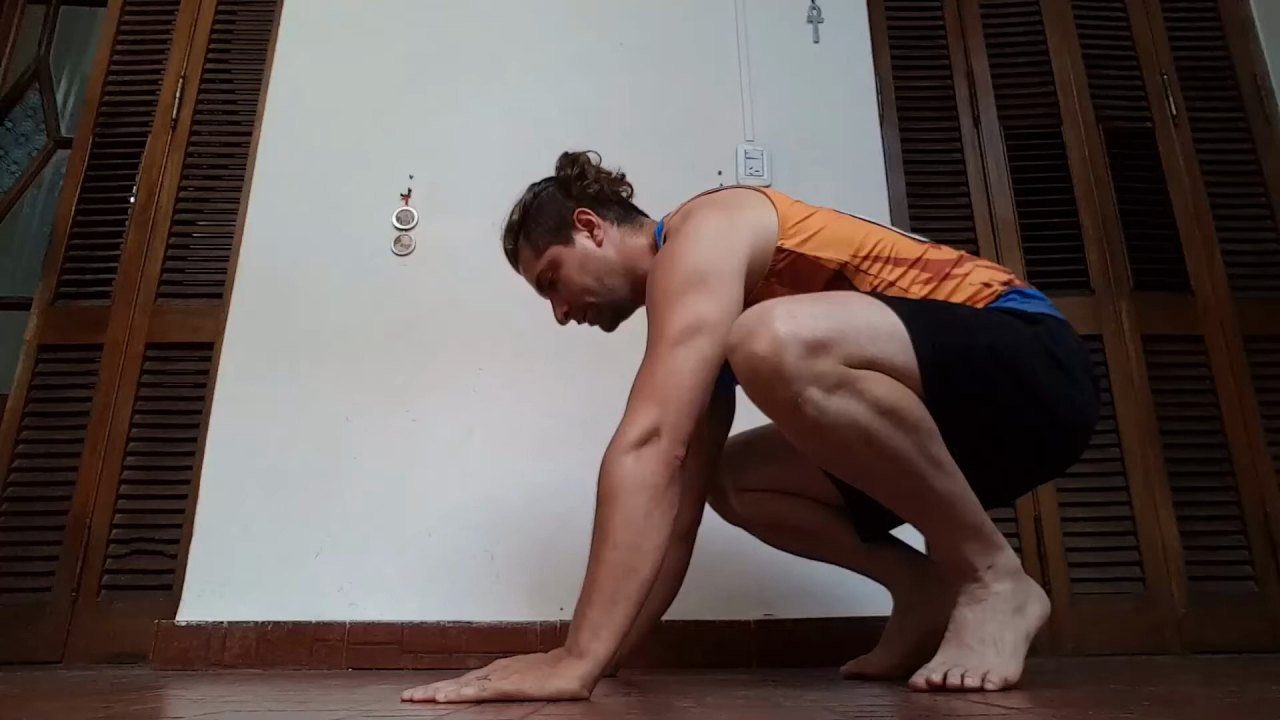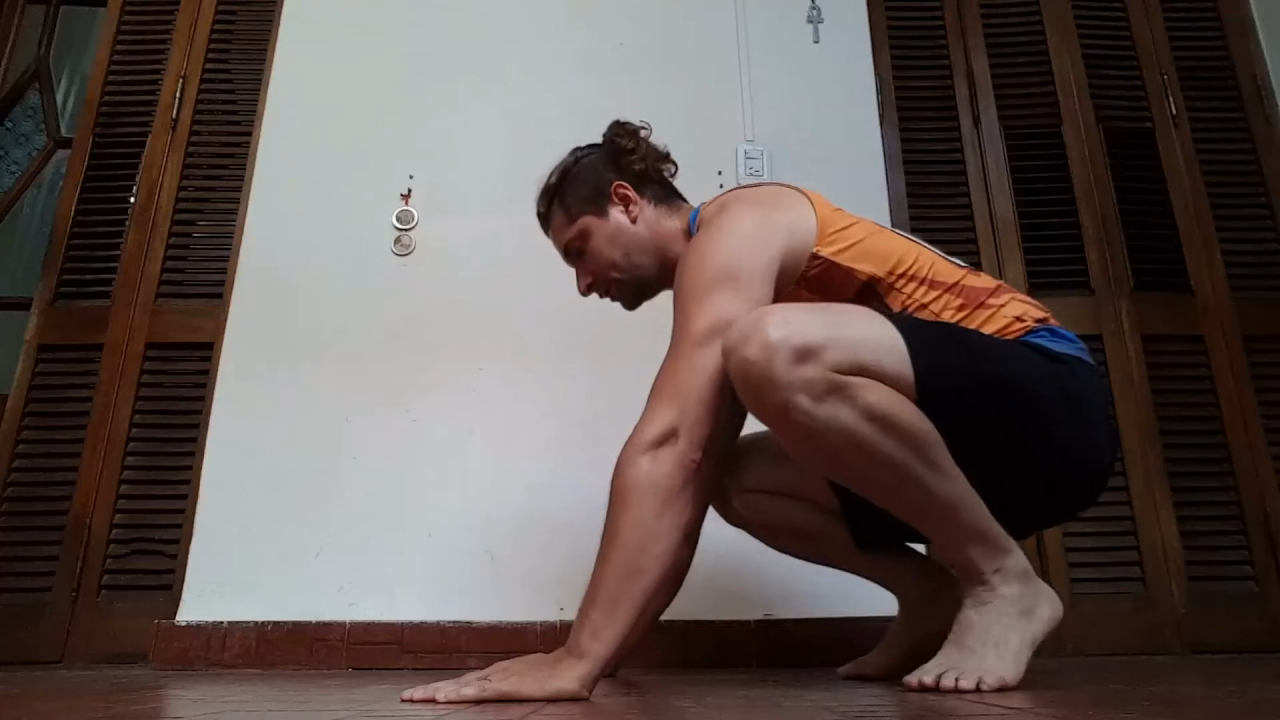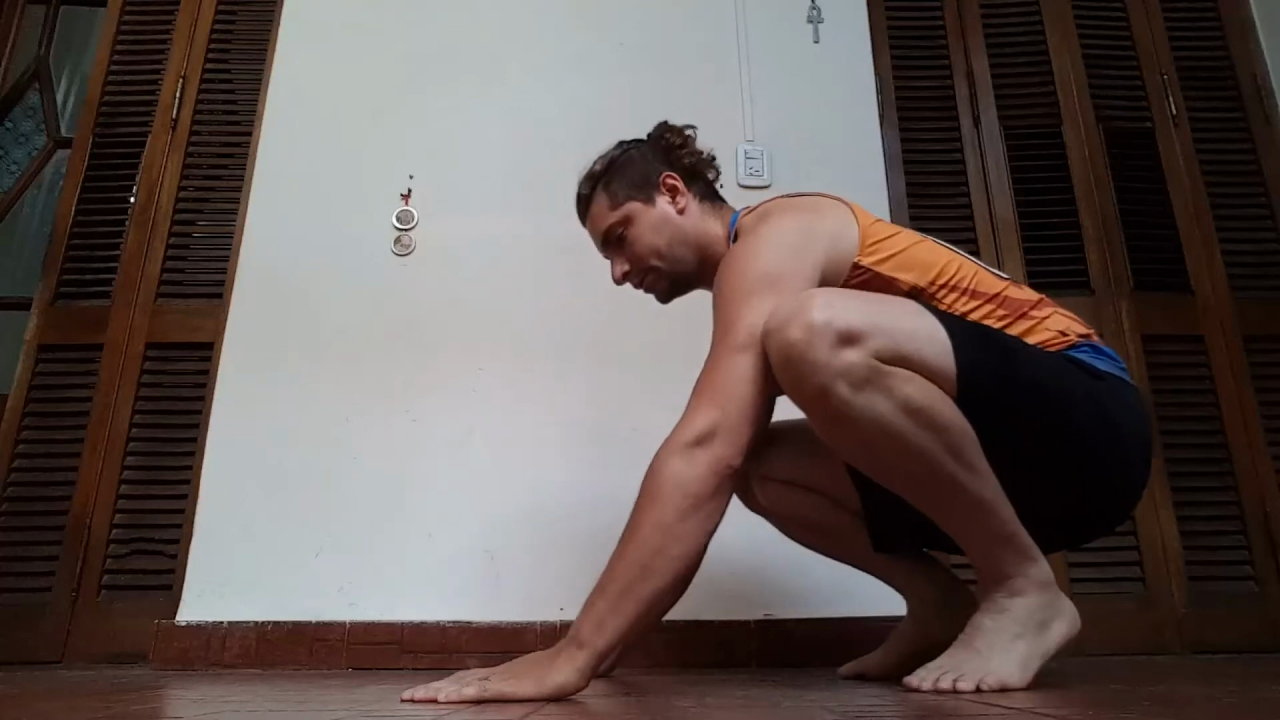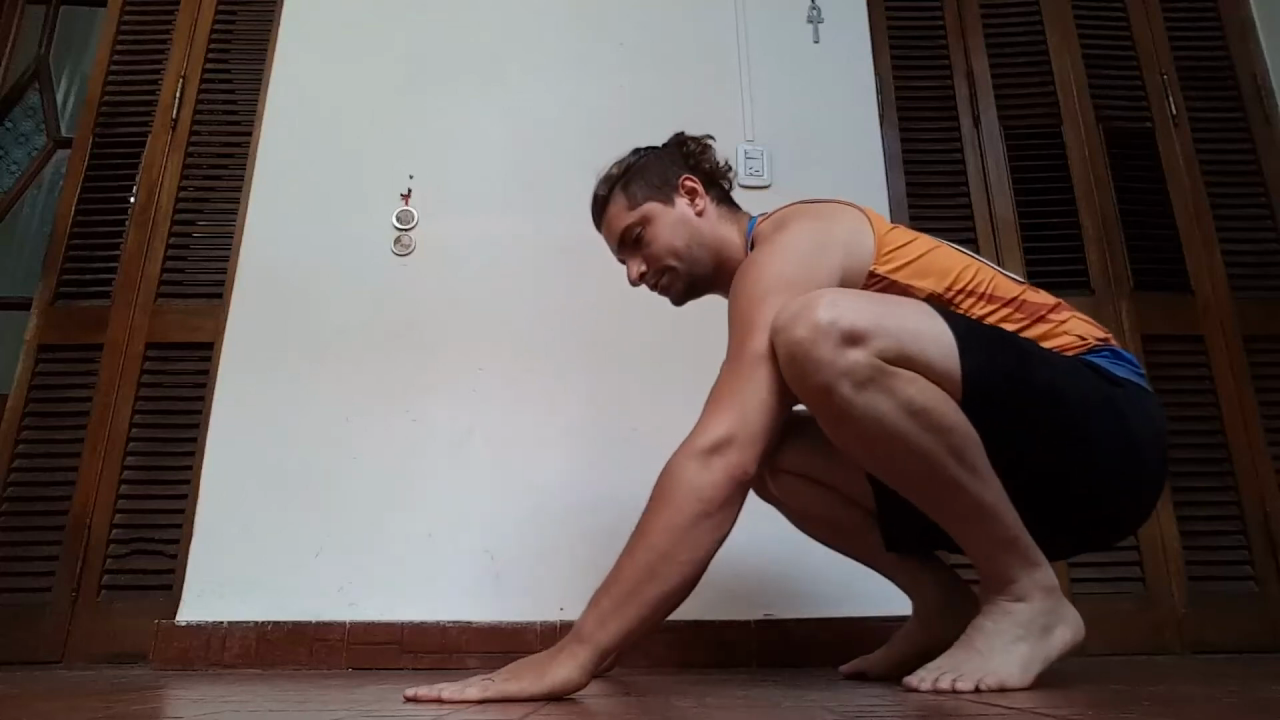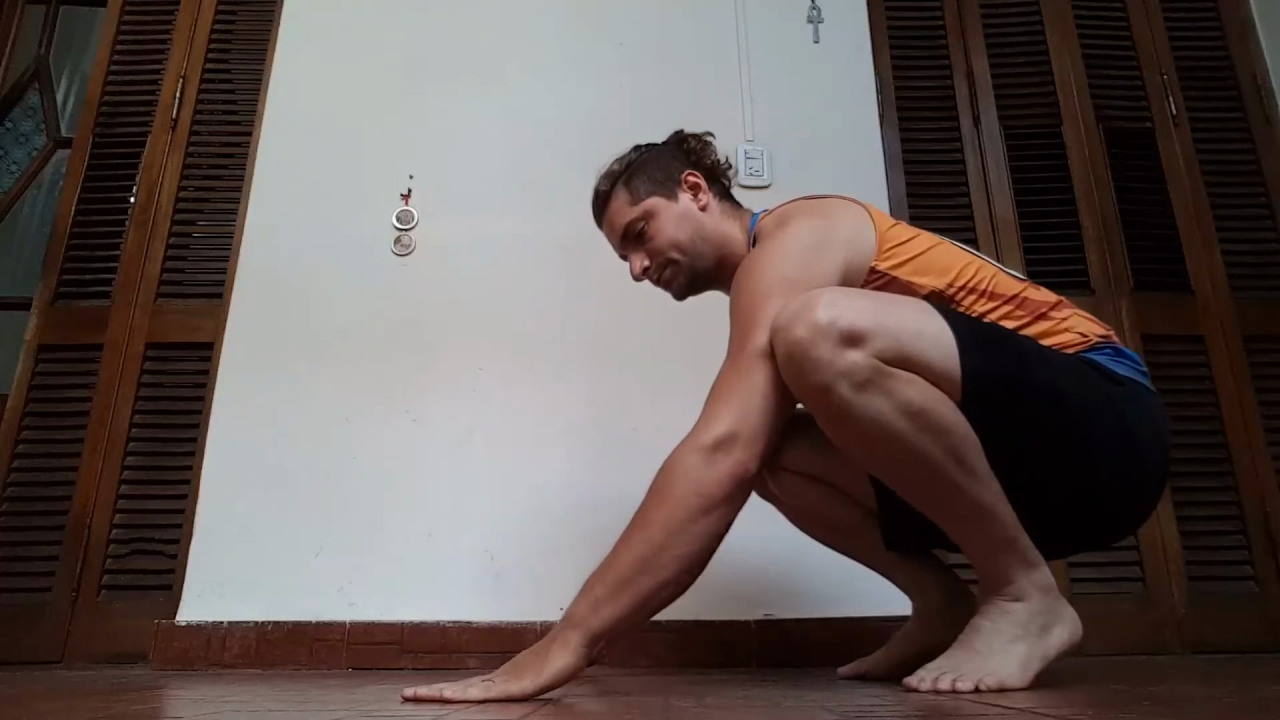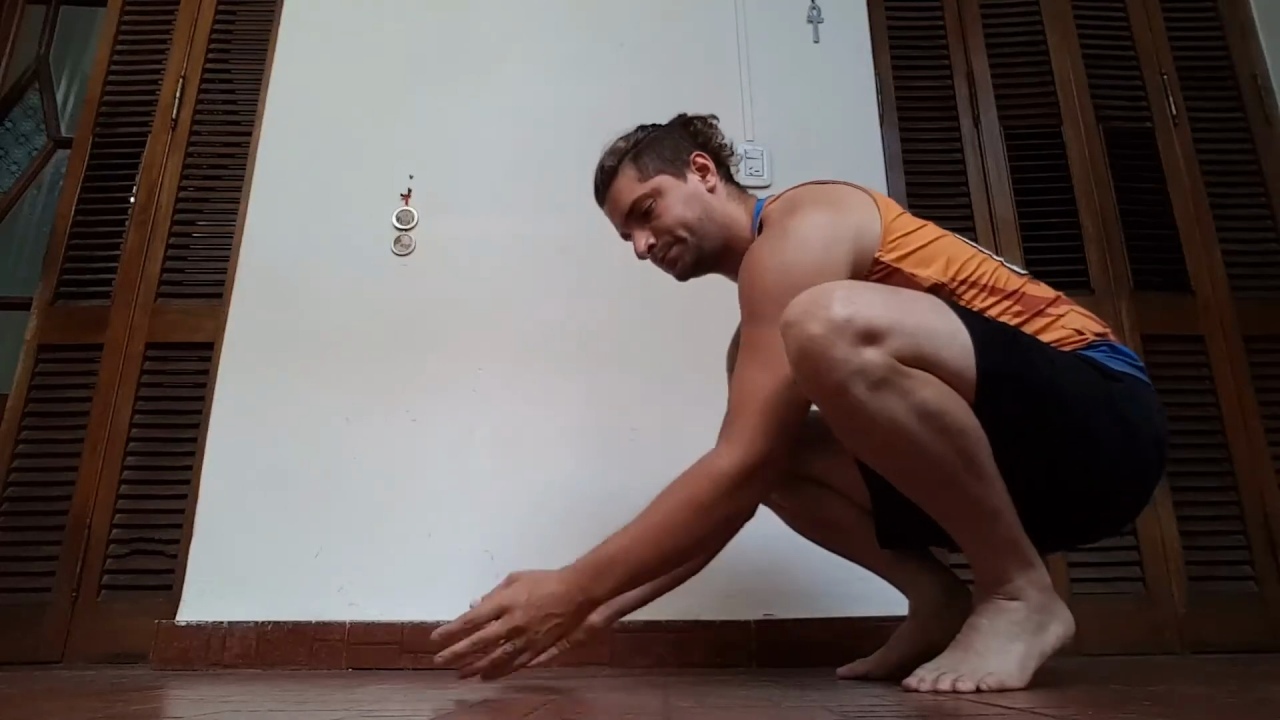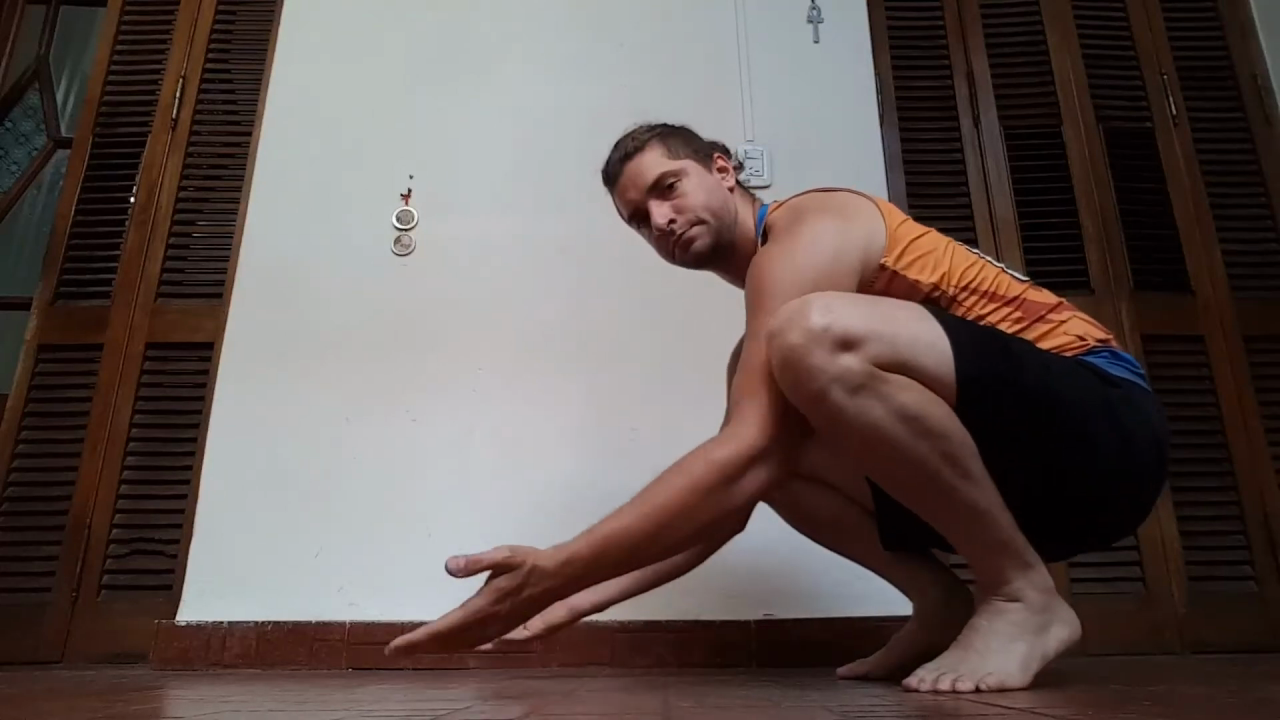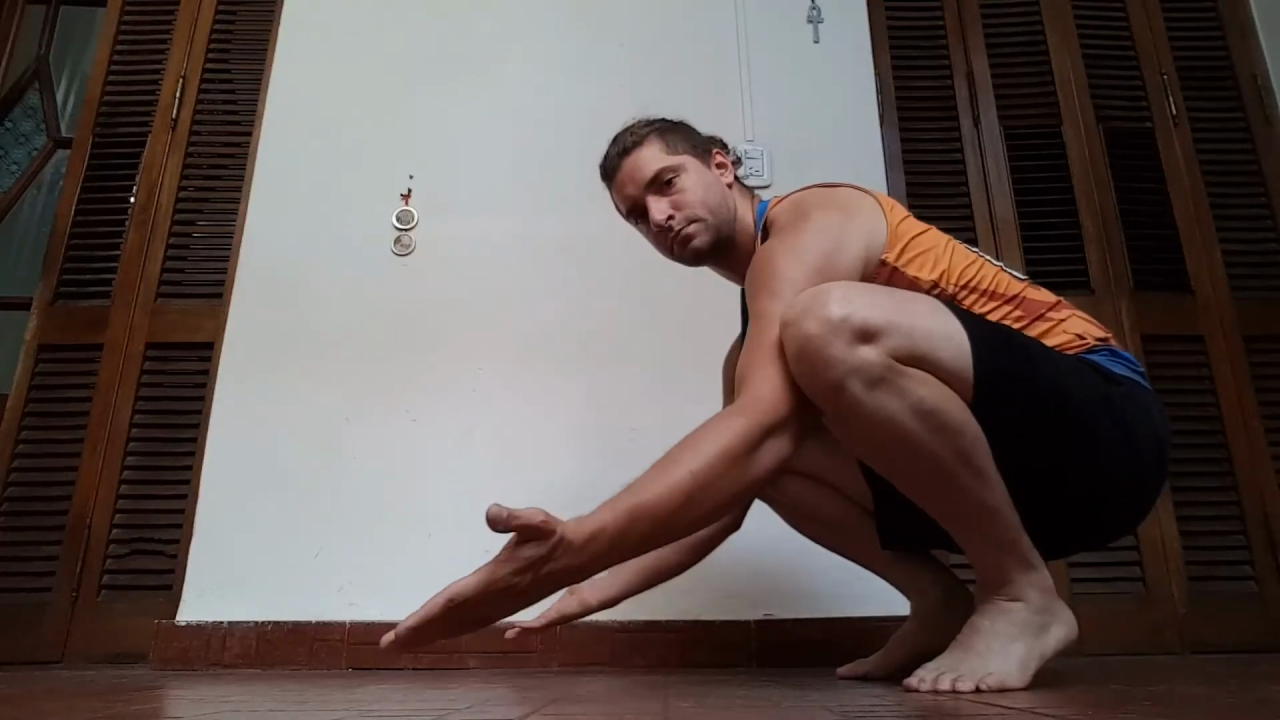
dt=0.3s
person 1, frame 1
left shoulder: (702, 233)
right shoulder: (697, 315)
left elbow: (648, 446)
right elbow: (677, 497)
left wrist: (580, 657)
right wrist: (605, 648)
left hip: (1028, 363)
right hip: (964, 400)
left knee: (780, 342)
right knee: (730, 478)
left ankle: (991, 580)
right ankle: (931, 592)
person 1, frame 2
left shoulder: (735, 227)
right shoulder: (717, 302)
left elbow: (665, 447)
right elbow: (685, 487)
left wrist: (579, 659)
right wrist: (601, 646)
left hip: (1048, 400)
right hip: (974, 438)
left knee: (774, 349)
right knee: (734, 480)
left ankle: (999, 580)
right ankle: (935, 598)
person 1, frame 3
left shoulder: (774, 237)
right shoulder: (748, 304)
left elbow: (701, 450)
right elbow: (717, 468)
left wrist: (576, 653)
right wrist: (594, 643)
left hip: (1088, 420)
right hip: (1006, 457)
left knee: (817, 332)
right knee: (759, 466)
left ankle: (1023, 592)
right ankle: (942, 606)
person 1, frame 4
left shoulder: (791, 242)
right shoulder: (763, 310)
left elbow: (716, 460)
right elbow: (731, 467)
left wrist: (577, 652)
right wrist: (598, 640)
left hip: (1101, 423)
right hip: (1018, 459)
left knee: (822, 331)
left ankle: (1026, 596)
right ankle: (947, 605)
person 1, frame 5
left shoulder: (793, 241)
right shoulder: (764, 319)
left elbow: (717, 455)
right elbow: (723, 486)
left wrist: (568, 640)
right wrist: (594, 626)
left hip: (1103, 421)
right hip: (1014, 455)
left knee: (823, 331)
left ankle: (1023, 596)
right ankle: (947, 606)
person 1, frame 6
left shoulder: (800, 228)
right shoulder: (761, 331)
left elbow: (743, 466)
right elbow: (742, 480)
left wrist: (572, 592)
right wrist: (602, 605)
left hip: (1101, 416)
right hip: (1021, 455)
left knee: (834, 325)
left ankle: (1018, 595)
right ankle: (944, 606)
person 1, frame 7
left shoulder: (809, 230)
right shoulder: (758, 346)
left elbow: (750, 459)
right elbow: (726, 502)
left wrist: (553, 571)
right wrist: (585, 594)
left hip: (1099, 421)
right hip: (1011, 467)
left knee: (815, 336)
left ankle: (1022, 595)
right ankle: (945, 605)
person 1, frame 8
left shoulder: (809, 224)
right shoulder: (756, 341)
left elbow: (764, 429)
right elbow: (719, 505)
left wrist: (572, 547)
right wrist: (589, 590)
left hip: (1101, 420)
right hip: (1015, 466)
left knee: (831, 324)
left ankle: (1022, 596)
right ankle: (943, 606)
